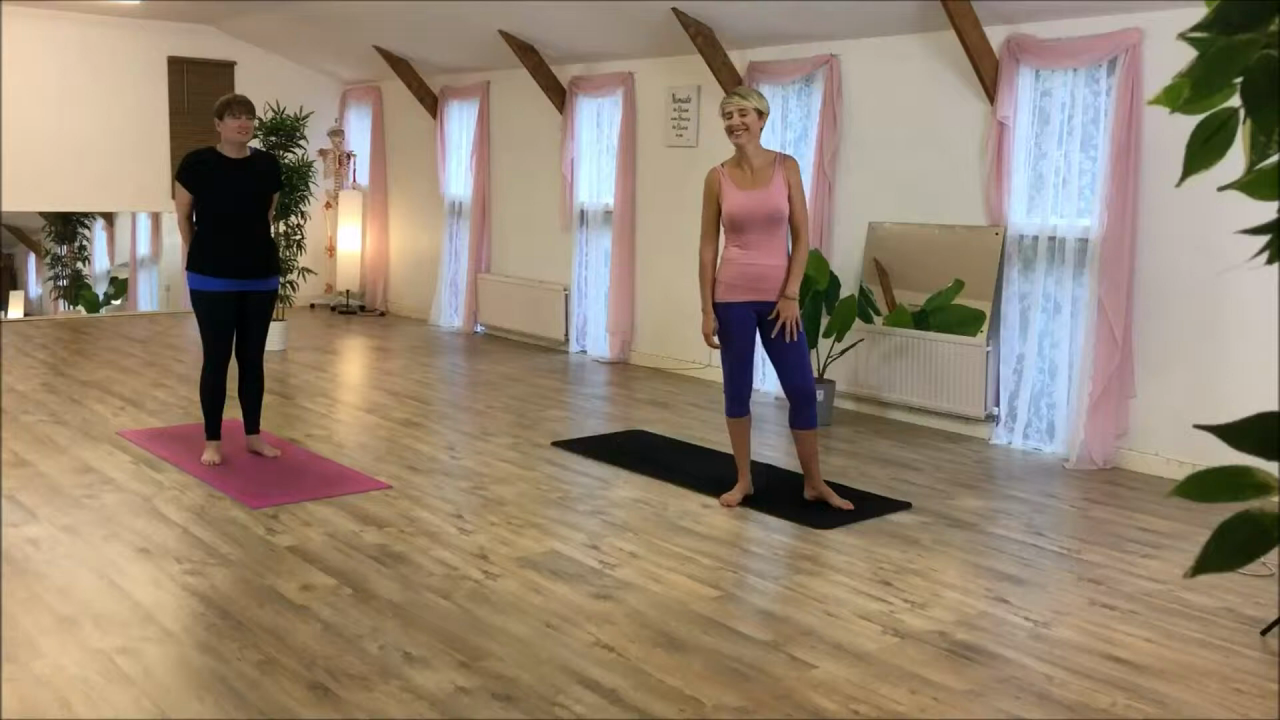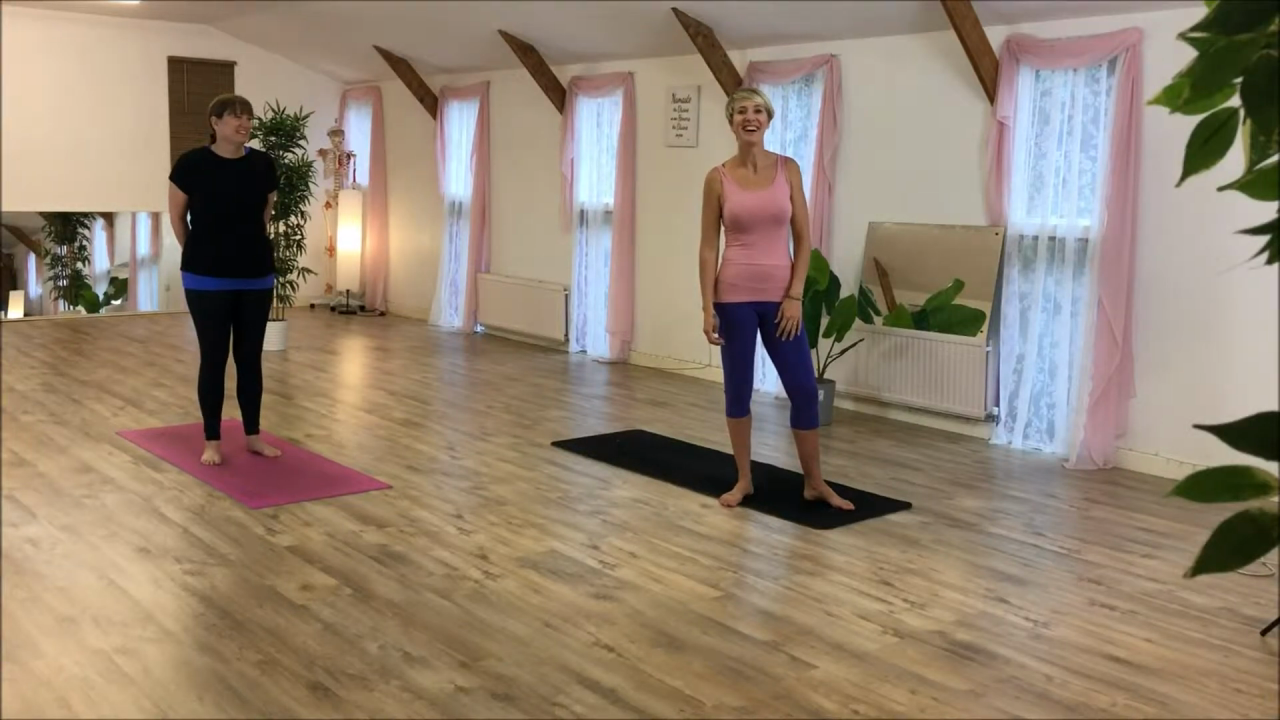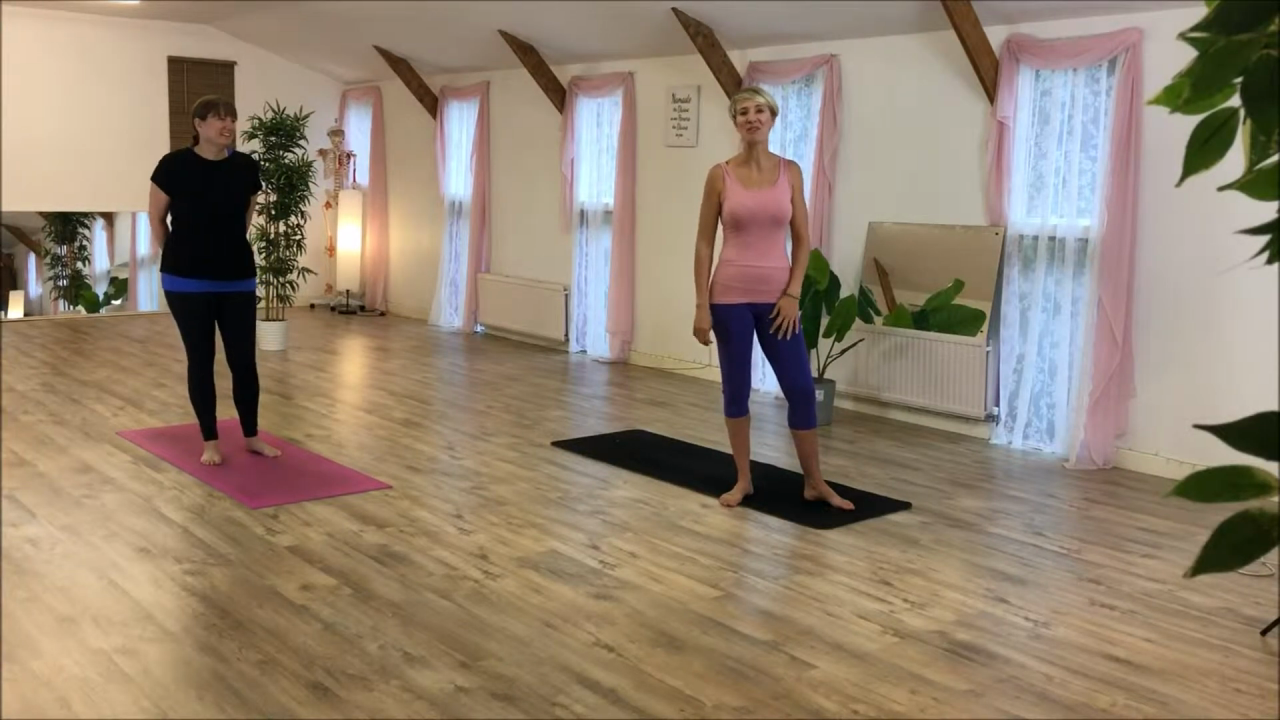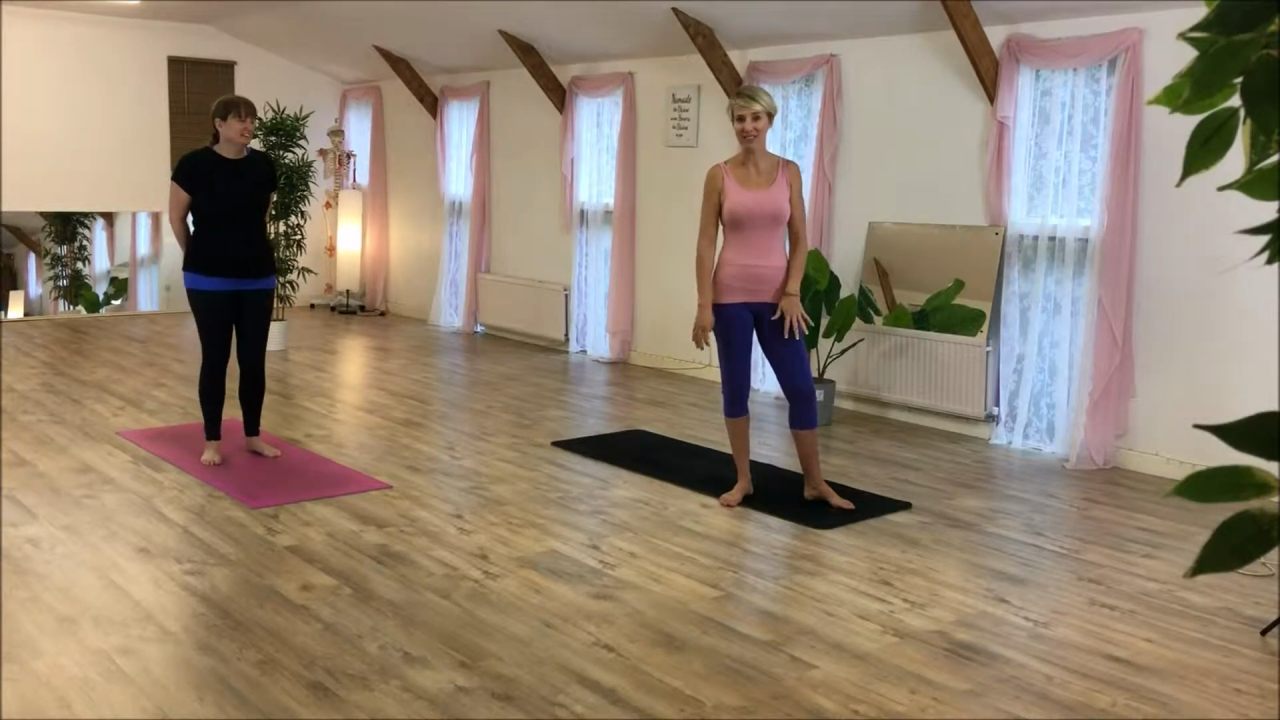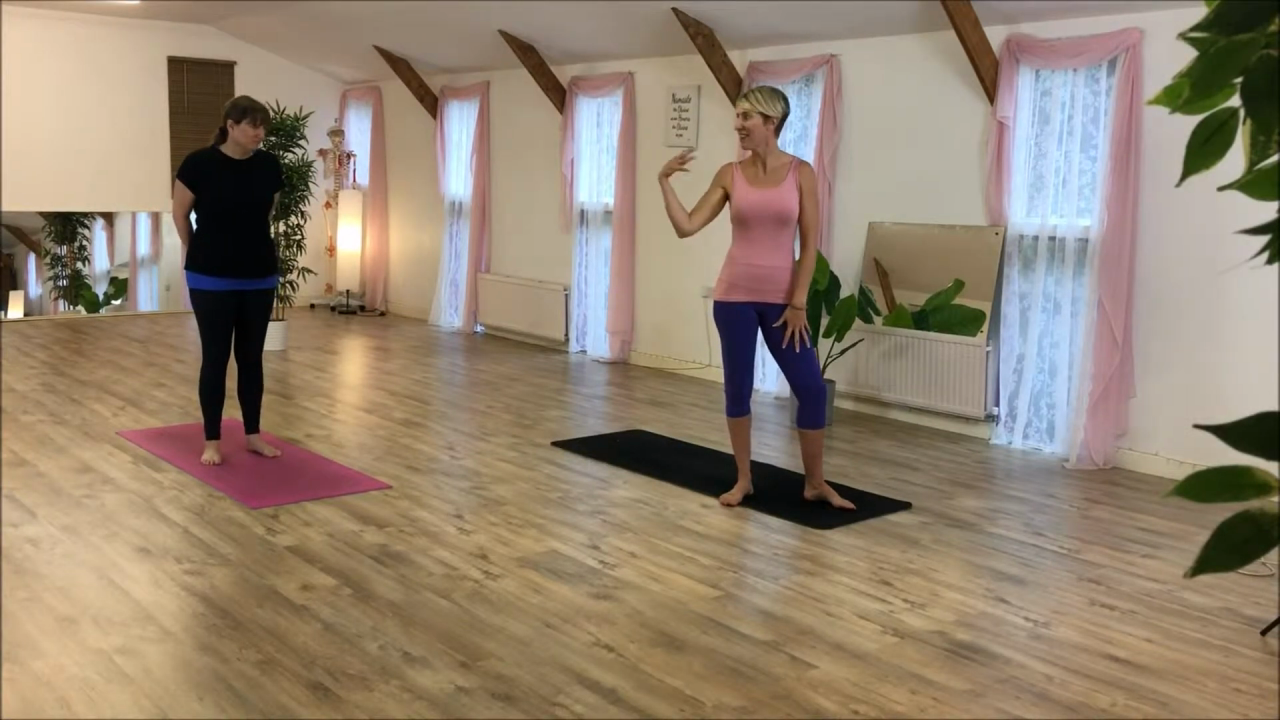
dt=1s
person 1, frame 1
left shoulder: (786, 166)
right shoulder: (717, 177)
left elbow: (801, 237)
right elbow: (708, 247)
left wrist: (790, 295)
right wrist: (707, 308)
left hip: (778, 295)
right hip: (733, 297)
left knee: (802, 390)
right knee: (737, 390)
left ankle: (814, 483)
right ankle: (743, 480)
person 1, frame 2
left shoulder: (787, 169)
right shoulder: (718, 178)
left elbow: (802, 239)
right elbow: (708, 247)
left wrist: (795, 296)
right wrist: (708, 307)
left hip: (779, 295)
right hip: (735, 296)
left knee: (804, 390)
right knee: (738, 390)
left ankle: (815, 482)
right ankle: (743, 479)
person 1, frame 3
left shoulder: (790, 172)
right shoulder: (720, 175)
left elbow: (802, 241)
right elbow: (704, 244)
left wrist: (793, 292)
right wrist: (701, 305)
left hip: (776, 296)
right hip: (731, 295)
left knee: (801, 390)
right knee: (736, 390)
left ankle: (815, 483)
right ankle: (743, 479)
person 1, frame 4
left shoulder: (789, 172)
right shoulder: (719, 175)
left elbow: (799, 241)
right elbow: (705, 244)
left wrist: (792, 292)
right wrist: (704, 305)
left hip: (776, 295)
right hip: (731, 294)
left knee: (801, 389)
right knee: (736, 389)
left ankle: (815, 482)
right ankle: (743, 479)
person 1, frame 5
left shoulder: (801, 171)
right shoulder: (730, 174)
left elbow: (810, 243)
right elbow: (686, 227)
left wrist: (799, 303)
right wrist: (664, 181)
left hip: (781, 297)
right hip: (735, 295)
left knee: (811, 388)
right knee: (738, 388)
left ankle: (816, 483)
right ankle: (742, 479)
person 2, frame 1
left shoulder: (268, 165)
right shoulder: (197, 164)
right elbow: (183, 217)
right wrist: (203, 255)
left hip: (261, 277)
right hip: (213, 280)
left knee: (252, 357)
right knee: (216, 358)
left ankle: (254, 436)
right ankle: (212, 440)
person 2, frame 2
left shoulder: (263, 165)
right shoulder: (192, 164)
right elbow: (177, 217)
right wrist: (199, 254)
left hip: (256, 277)
right hip: (207, 280)
left knee: (250, 357)
right knee: (213, 358)
left ankle: (253, 435)
right ankle: (212, 441)
person 2, frame 3
left shoulder: (245, 167)
right shoulder: (174, 165)
right elbow: (156, 220)
right wrist: (179, 258)
left hip: (238, 279)
right hip: (188, 282)
left knee: (244, 359)
right knee: (200, 359)
left ankle: (252, 436)
right ankle: (210, 441)
person 2, frame 4
left shoulder: (263, 165)
right shoulder: (195, 164)
right elbow: (176, 218)
right wrist: (199, 256)
left hip: (258, 278)
right hip: (209, 281)
left knee: (254, 359)
right knee: (215, 358)
left ankle: (253, 436)
right ankle: (212, 441)
person 2, frame 5
left shoulder: (270, 166)
right shoulder: (200, 163)
right elbow: (180, 214)
right wrist: (200, 255)
left hip: (259, 278)
right hip: (212, 280)
left knee: (251, 357)
right knee: (215, 358)
left ankle: (253, 435)
right ankle: (212, 440)
